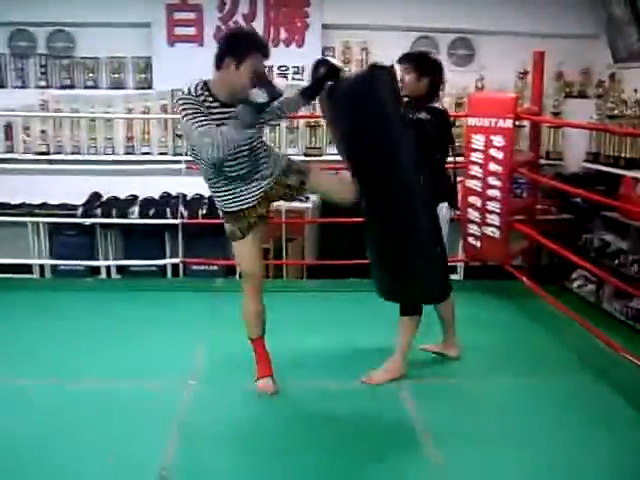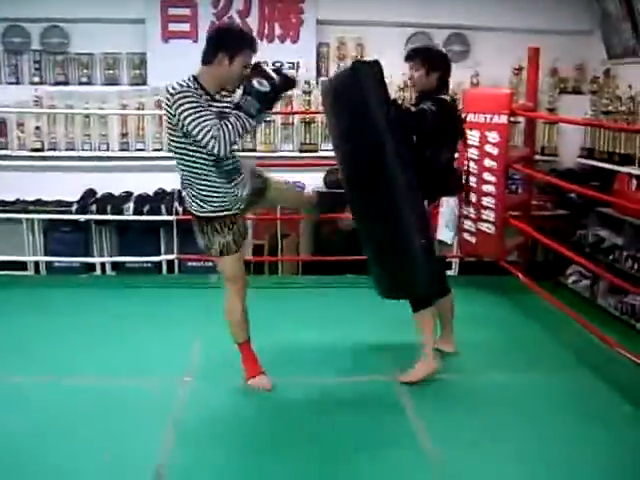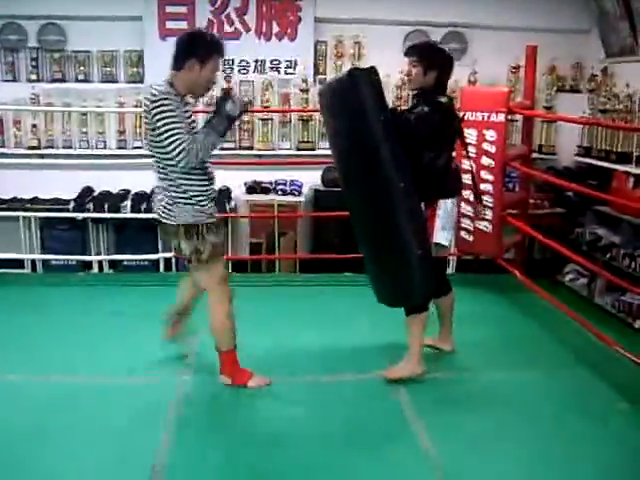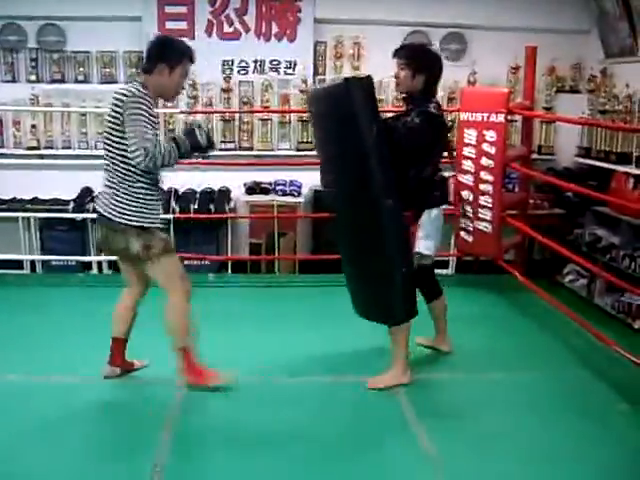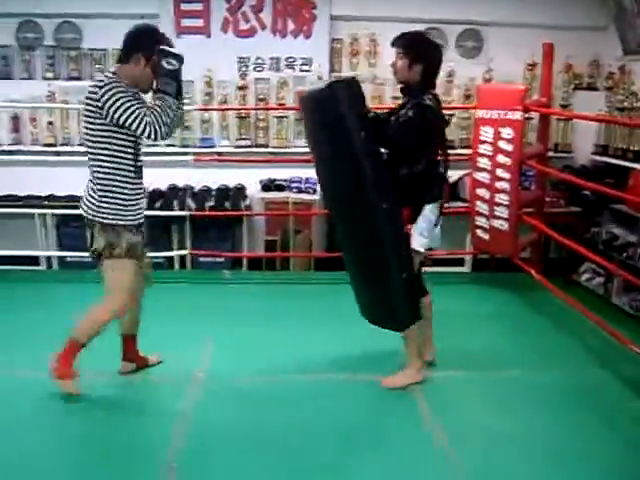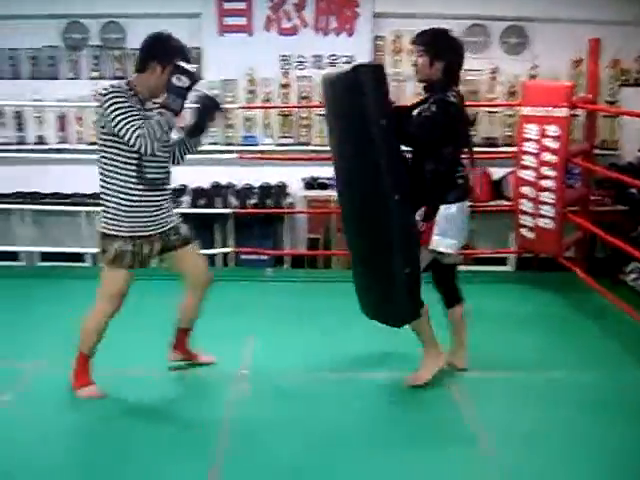
dt=0.2s
person 1, frame 1
left shoulder: (247, 96)
right shoulder: (190, 102)
left elbow: (275, 113)
right elbow: (212, 151)
left wrist: (314, 86)
right wrist: (251, 113)
left hip: (272, 173)
right hip: (237, 201)
left knee: (348, 191)
right knee: (252, 283)
right ankle: (262, 362)
person 1, frame 2
left shoulder: (217, 94)
right shoulder: (181, 96)
left elbow: (234, 124)
right elbow: (220, 142)
left wrist: (271, 93)
right wrist: (252, 103)
left hip: (240, 185)
right hip: (214, 207)
left knee: (298, 198)
right knee: (236, 286)
right ankle: (250, 364)
person 1, frame 3
left shoulder: (172, 98)
right shoulder: (165, 101)
right elbow: (185, 157)
left wrist: (219, 120)
right wrist: (219, 123)
left hip: (182, 209)
right hip: (189, 214)
left knee: (201, 277)
right knee: (220, 292)
left ankle: (176, 323)
right ankle: (232, 369)
person 1, frame 4
left shoulder: (136, 98)
right shoulder: (135, 99)
right elbow: (141, 157)
left wrist: (183, 144)
right wrist: (186, 146)
left hip: (119, 212)
right hip: (133, 217)
left knee: (137, 286)
right knee: (180, 290)
left ankle: (116, 360)
right ankle: (192, 368)
person 1, frame 5
left shoulder: (128, 94)
right shoulder: (107, 89)
left elbow: (166, 126)
right elbow: (154, 129)
left wrist: (173, 89)
right wrist: (167, 84)
left hip: (127, 210)
right hip: (112, 213)
left knee: (136, 283)
right knee: (119, 299)
left ankle: (130, 355)
right ankle: (63, 362)
person 1, frame 6
left shoulder: (156, 104)
right shoulder: (114, 98)
left elbow: (167, 153)
right elbow: (143, 141)
left wrist: (198, 125)
right wrist: (174, 99)
left hip: (162, 216)
right hip: (124, 223)
left knee: (200, 277)
right knee: (109, 303)
left ankle: (181, 348)
right ankle: (80, 370)
person 2, frame 1
left shoulder: (432, 116)
right shoulder: (413, 114)
left hip: (430, 204)
right hip: (423, 203)
left ankle: (398, 361)
right ankle: (450, 342)
person 2, frame 2
left shoulder: (440, 107)
right shoulder: (426, 109)
left elbow: (407, 121)
right elbow: (406, 138)
left hip: (435, 199)
right hip: (425, 197)
right knee: (434, 271)
left ankle: (428, 357)
right ankle: (446, 338)
person 2, frame 3
left shoulder: (437, 108)
right shoulder: (426, 108)
left elbow: (405, 128)
right elbow: (405, 139)
left hip: (434, 200)
right hip: (427, 198)
right knee: (435, 271)
left ankle: (413, 359)
right ankle: (445, 336)
person 2, frame 4
left shoulder: (426, 116)
right shoulder: (416, 113)
left elbow: (398, 140)
right elbow: (396, 143)
left hip: (417, 209)
right hip: (418, 205)
right knee: (423, 275)
left ankle: (400, 368)
right ankle: (442, 338)
person 2, frame 5
left shoulder: (421, 108)
right shoulder: (417, 104)
left elbow: (392, 136)
right elbow: (392, 135)
right wrist: (369, 120)
left hip: (415, 205)
right hip: (417, 201)
right knee: (411, 278)
left ankle: (414, 366)
right ankle: (425, 346)
person 2, frame 6
left shoulder: (443, 105)
right shoulder: (442, 101)
left elbow: (411, 132)
right elbow: (413, 129)
right wrist: (388, 110)
left hip: (439, 205)
right hip: (447, 201)
right knee: (445, 279)
left ankle: (432, 353)
right ankle: (458, 353)
